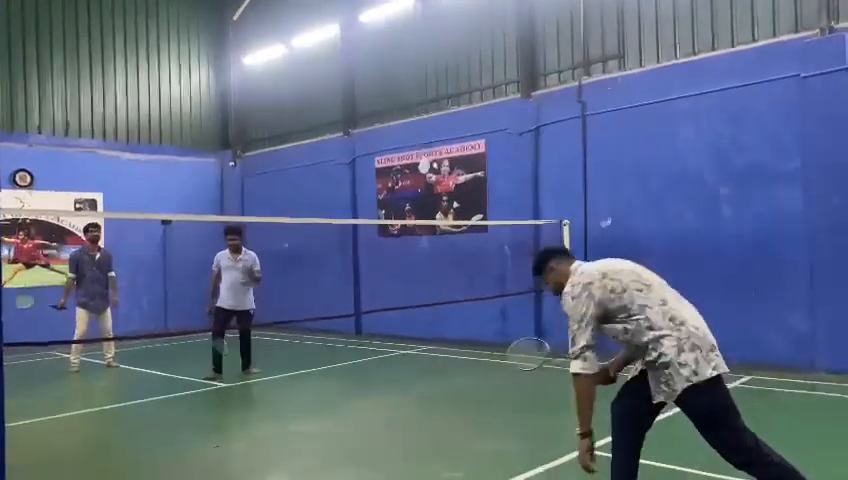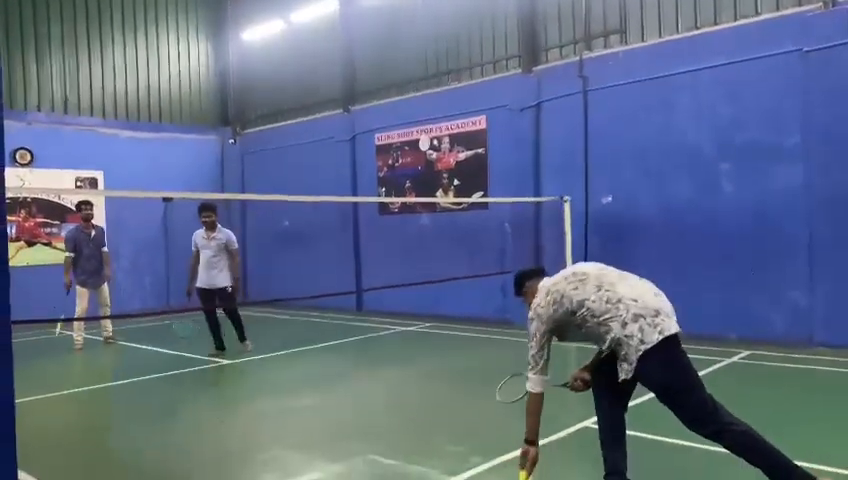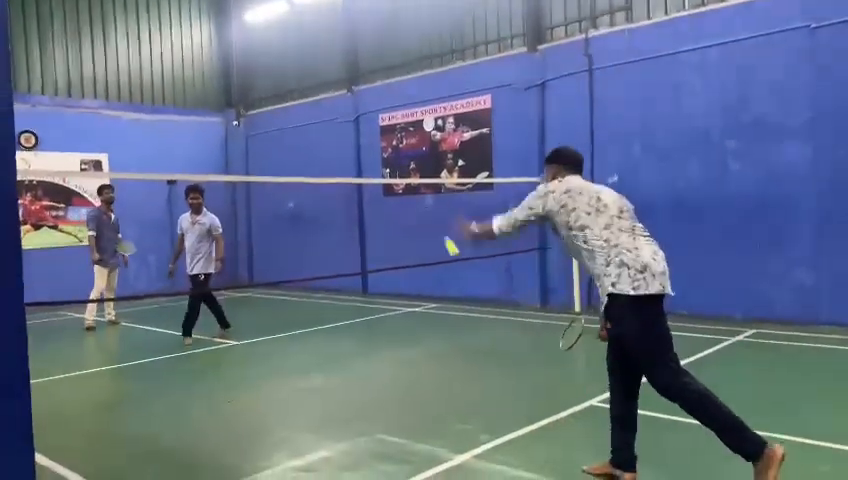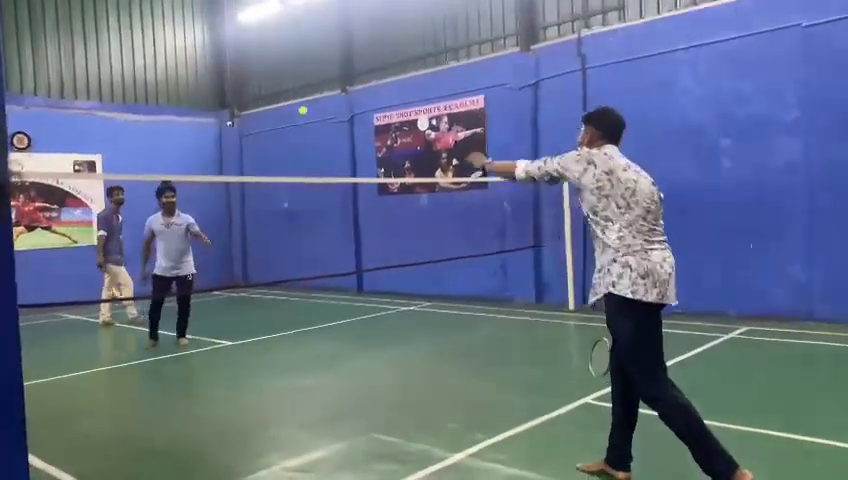
dt=0.4s
person 1, frame 1
left shoulder: (577, 289)
right shoulder: (603, 271)
left elbow: (583, 366)
left wrist: (585, 436)
right wrist: (616, 366)
left hip: (687, 359)
left knee: (741, 450)
right knee: (625, 414)
person 1, frame 2
left shoulder: (541, 304)
right shoulder: (577, 274)
left elbow: (536, 378)
left wrist: (531, 442)
right wrist: (590, 368)
left hip: (644, 332)
right hip: (653, 313)
left knee: (705, 417)
right knee: (606, 390)
person 1, frame 3
left shoulder: (552, 191)
right shoulder: (606, 193)
left elbow: (506, 223)
left wrist: (476, 231)
right wrist: (614, 317)
left hip: (628, 284)
right hip: (646, 278)
left knee: (668, 377)
right knee: (622, 369)
left ankle: (759, 451)
person 1, frame 4
left shoulder: (585, 160)
right shoulder: (642, 177)
left elbow: (529, 170)
left wrist: (486, 163)
left hip: (626, 285)
right hip: (652, 280)
left knee: (653, 384)
right knee: (624, 371)
person 2, frame 1
left shoulder: (251, 256)
right shoulder: (219, 256)
left elbow: (258, 278)
right elbow: (215, 279)
left wrist: (253, 278)
right wrist: (211, 301)
left hip: (245, 305)
right hip: (223, 304)
left knee: (245, 335)
right knee: (217, 335)
left ankle: (247, 366)
right ankle: (217, 371)
person 2, frame 2
left shoulder: (227, 235)
right shoulder: (196, 236)
left elbow: (235, 258)
right elbow: (195, 260)
left wrist: (236, 280)
right wrist: (191, 282)
left hip: (223, 282)
right hip: (203, 284)
left knee: (231, 311)
right knee: (210, 315)
left ankle: (243, 339)
right ankle: (219, 347)
person 2, frame 3
left shoulder: (211, 219)
right shoulder: (182, 219)
left elbow: (219, 241)
right elbow: (180, 242)
left wrist: (219, 260)
right wrist: (173, 263)
left hip: (204, 268)
right hip: (191, 267)
left knee: (194, 299)
right knee: (207, 298)
left ankle: (187, 333)
right ankle: (224, 326)
person 2, frame 4
left shoulder: (186, 220)
right shoulder: (152, 221)
left elbow: (198, 234)
right elbow: (147, 244)
left wrist: (205, 240)
right wrist: (144, 267)
left hip: (184, 270)
right hip: (161, 270)
left knee: (184, 303)
right knee: (156, 303)
left ankle: (181, 335)
right ankle: (153, 337)
person 3, frame 1
left shoulder: (107, 255)
right shoulder: (76, 255)
left elbow: (111, 276)
right elbow: (71, 278)
left wrist: (114, 294)
right wrist: (64, 298)
left hip: (103, 301)
right hip: (84, 301)
left knee: (108, 331)
right knee: (80, 332)
left ankle: (109, 359)
right ankle: (75, 362)
person 3, frame 2
left shoulder: (100, 231)
right shoulder: (72, 234)
left elbow: (104, 252)
right elbow: (69, 256)
left wrist: (107, 269)
right wrist: (67, 276)
left hip: (99, 277)
right hip: (82, 279)
left knee: (105, 305)
right knee: (81, 310)
left ankle: (107, 333)
right ankle: (78, 340)
person 3, frame 3
left shoulder: (115, 217)
right shoulder: (94, 214)
right elbow: (91, 235)
left wrist: (123, 254)
right wrist: (94, 253)
left hip: (114, 259)
right hip: (101, 259)
left knee: (110, 289)
right knee: (99, 289)
left ankle: (109, 316)
right ankle: (89, 320)
person 3, frame 4
left shoulder: (119, 216)
right shoulder: (105, 215)
right elbow: (101, 236)
left wrist: (122, 256)
right wrist: (100, 255)
left hip: (115, 258)
right hip: (110, 258)
left knee: (109, 288)
right knee: (127, 284)
left ankle: (105, 317)
right ankle: (133, 315)
